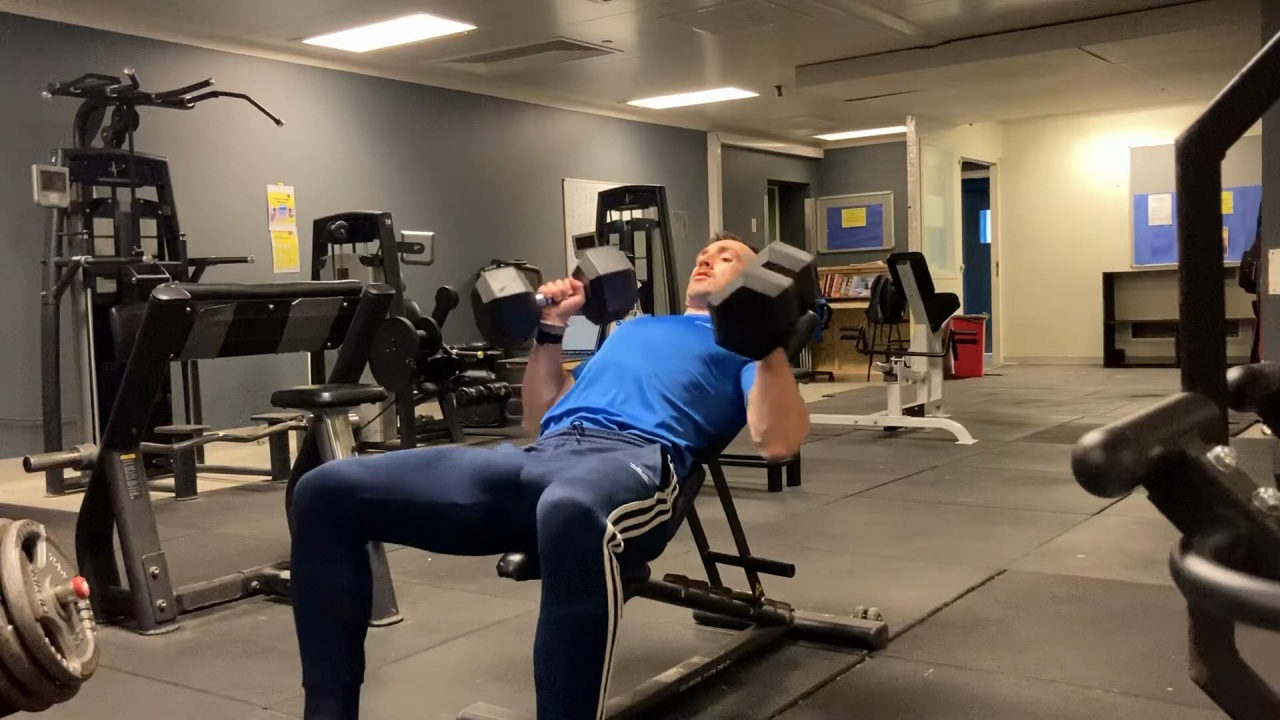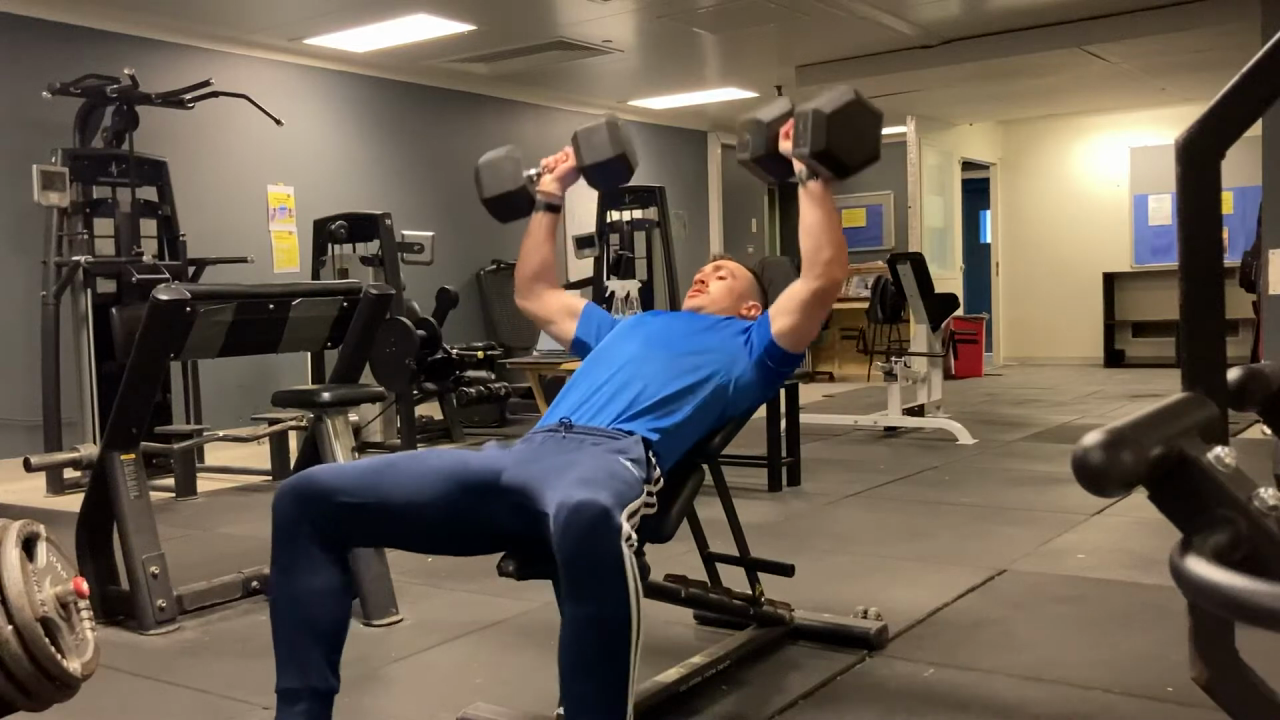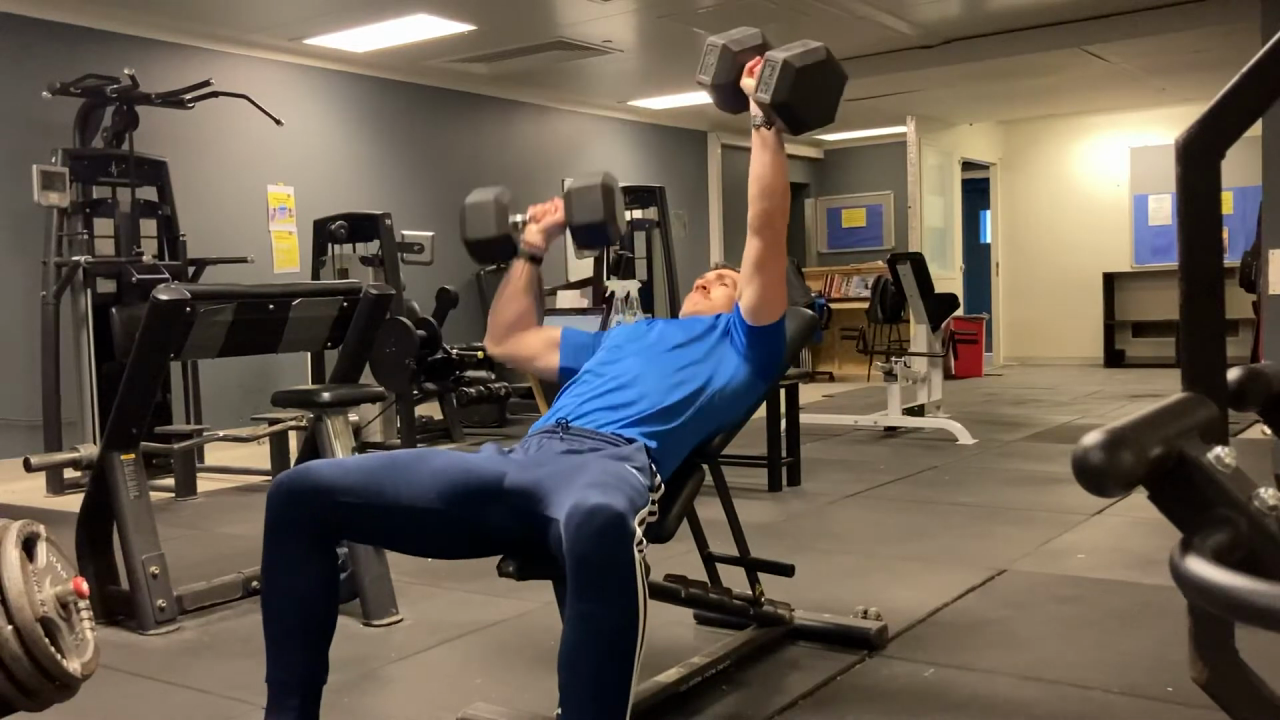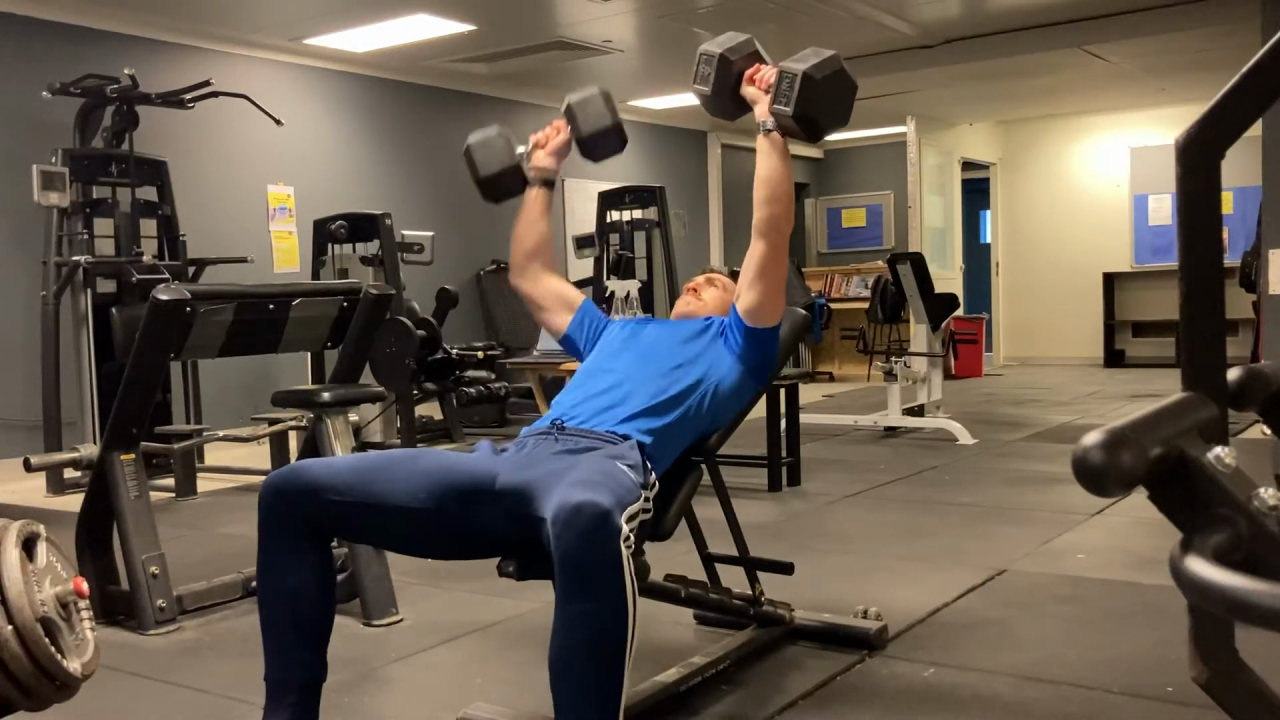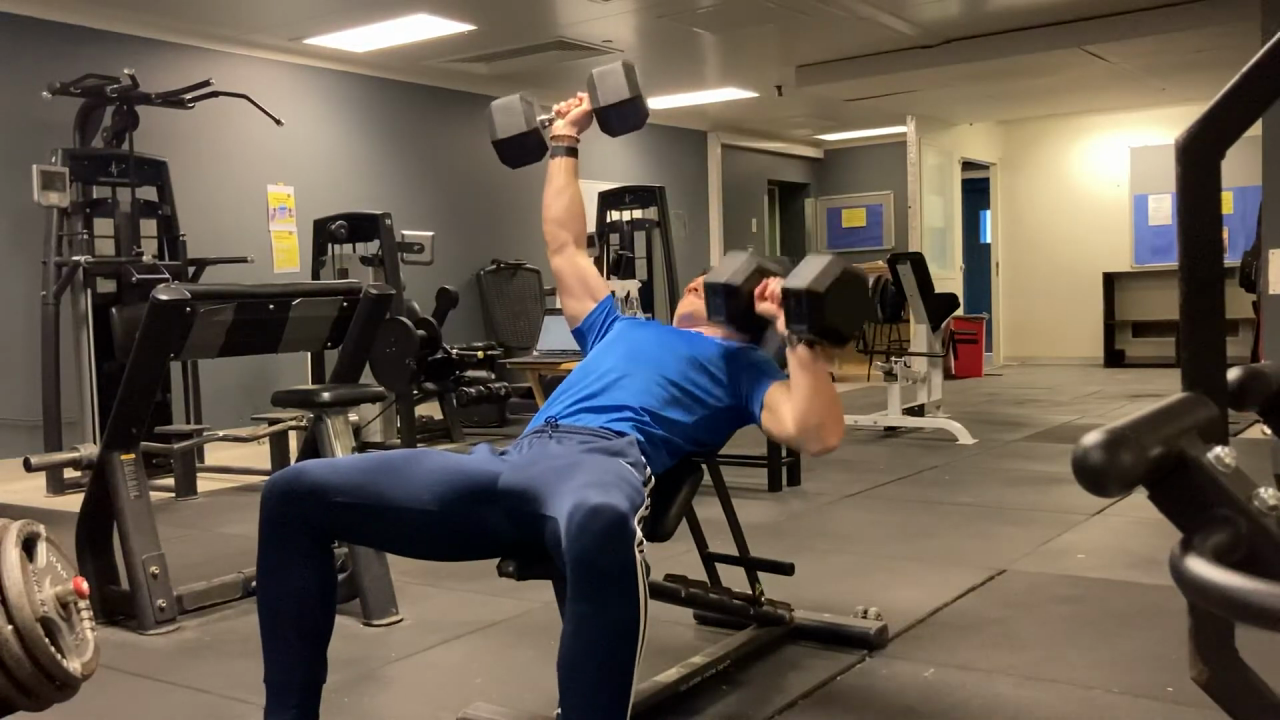
dt=1s
person 1, frame 1
right shoulder: (629, 329)
left elbow: (779, 442)
right wrist: (549, 328)
left hip: (636, 461)
right hip: (538, 457)
left knee: (571, 511)
right knee: (326, 492)
person 1, frame 2
left shoulder: (746, 348)
right shoulder: (627, 328)
left elbow: (823, 278)
right elbow: (535, 295)
left wrist: (809, 172)
right wrist: (548, 198)
left hip: (615, 459)
right hip: (517, 456)
left knee: (586, 514)
right knee: (308, 499)
person 1, frame 3
left shoulder: (741, 344)
right shoulder: (623, 336)
left elbow: (765, 236)
right elbow: (506, 341)
left wrist: (765, 119)
right wrist: (532, 245)
left hip: (613, 461)
right hip: (518, 459)
left knee: (597, 521)
right knee: (302, 493)
person 1, frame 4
left shoulder: (733, 344)
right shoulder: (619, 332)
left elbow: (769, 237)
right elbow: (530, 274)
left wrist: (768, 121)
right wrist: (541, 174)
left hip: (608, 460)
right hip: (515, 458)
left knee: (582, 518)
right knee: (293, 491)
person 1, frame 5
left shoulder: (741, 364)
right shoulder: (619, 329)
left elbow: (819, 433)
right elbow: (565, 246)
left wrist: (793, 327)
right wrist: (564, 141)
left hip: (605, 458)
right hip: (510, 459)
left knee: (598, 524)
right knee: (295, 493)
